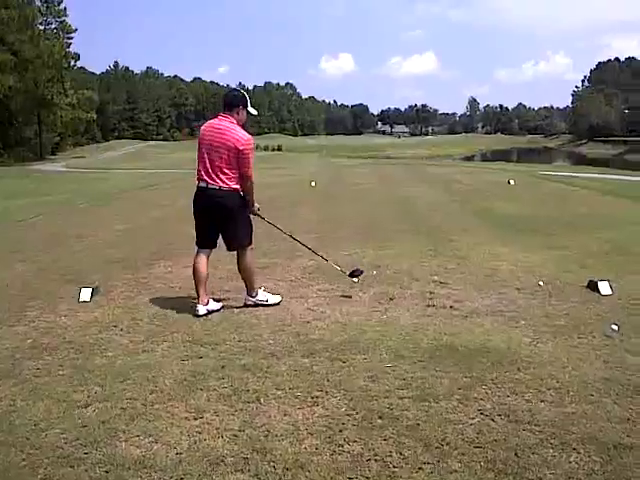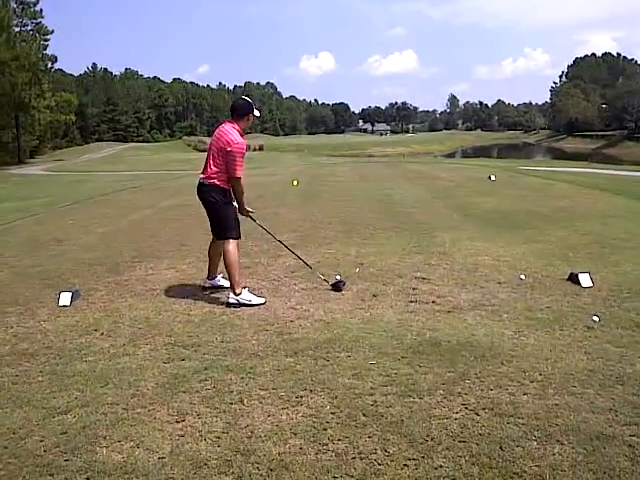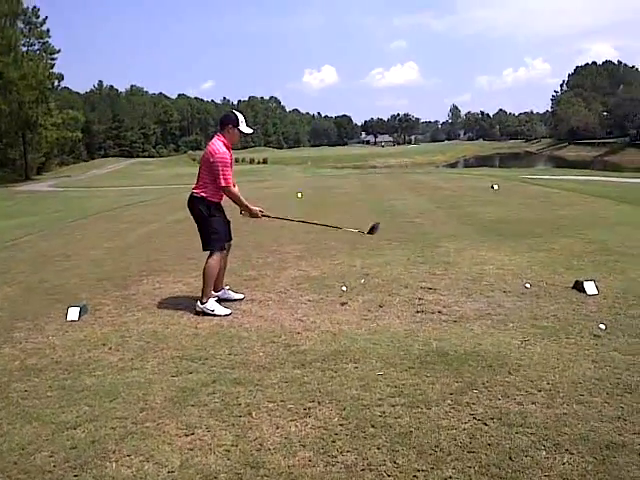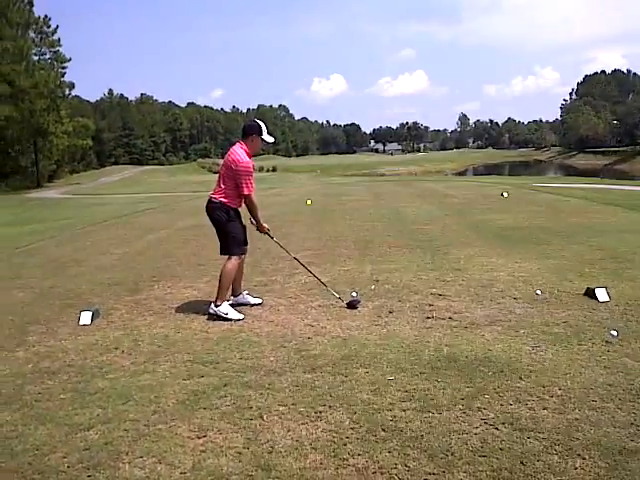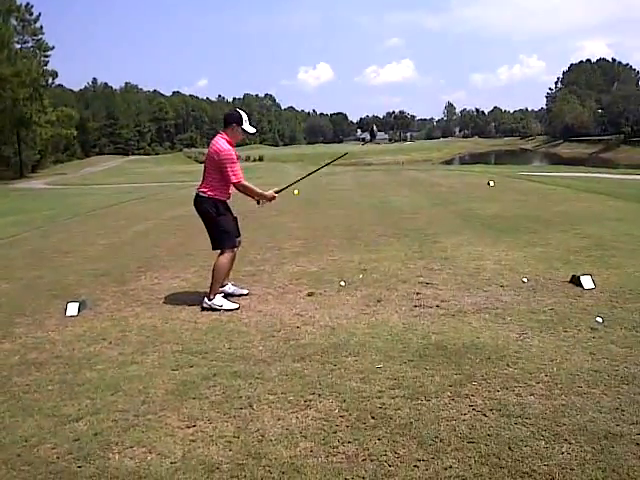
dt=1s
person 1, frame 1
left shoulder: (206, 128)
right shoulder: (243, 138)
right elbow: (246, 178)
right wrist: (251, 203)
left hip: (203, 193)
right hip: (227, 197)
left knee: (204, 249)
right knee: (243, 247)
left ankle: (203, 302)
right ankle: (253, 295)
person 1, frame 2
left shoulder: (222, 130)
right shoulder: (237, 142)
right elbow: (236, 179)
left wrist: (236, 201)
right wrist: (241, 205)
left hip: (208, 187)
right hip: (216, 191)
left knee: (220, 236)
right knee: (231, 240)
left ankle: (212, 278)
right ankle: (238, 292)
person 1, frame 3
left shoulder: (221, 146)
right shoulder: (221, 152)
left elbow: (230, 184)
right elbow: (227, 189)
left wrist: (244, 205)
right wrist: (249, 208)
left hip: (211, 203)
right hip: (204, 204)
left knee: (225, 245)
right knee: (217, 250)
left ankle: (218, 290)
right ankle: (205, 302)
person 1, frame 4
left shoulder: (238, 151)
right shoulder: (243, 161)
right elbow: (248, 197)
left wrist: (255, 217)
right wrist: (259, 222)
left hip: (226, 207)
right hip: (222, 209)
left knee: (241, 250)
right knee: (235, 254)
left ankle: (237, 294)
right ankle: (219, 304)
person 1, frame 5
left shoulder: (222, 143)
right shoulder: (224, 149)
left elbow: (236, 180)
right elbow: (239, 184)
left wrist: (257, 194)
right wrist: (264, 195)
left hip: (215, 201)
right hip: (211, 203)
left knee: (234, 242)
right knee: (228, 248)
left ankle: (224, 285)
right ankle: (212, 298)
